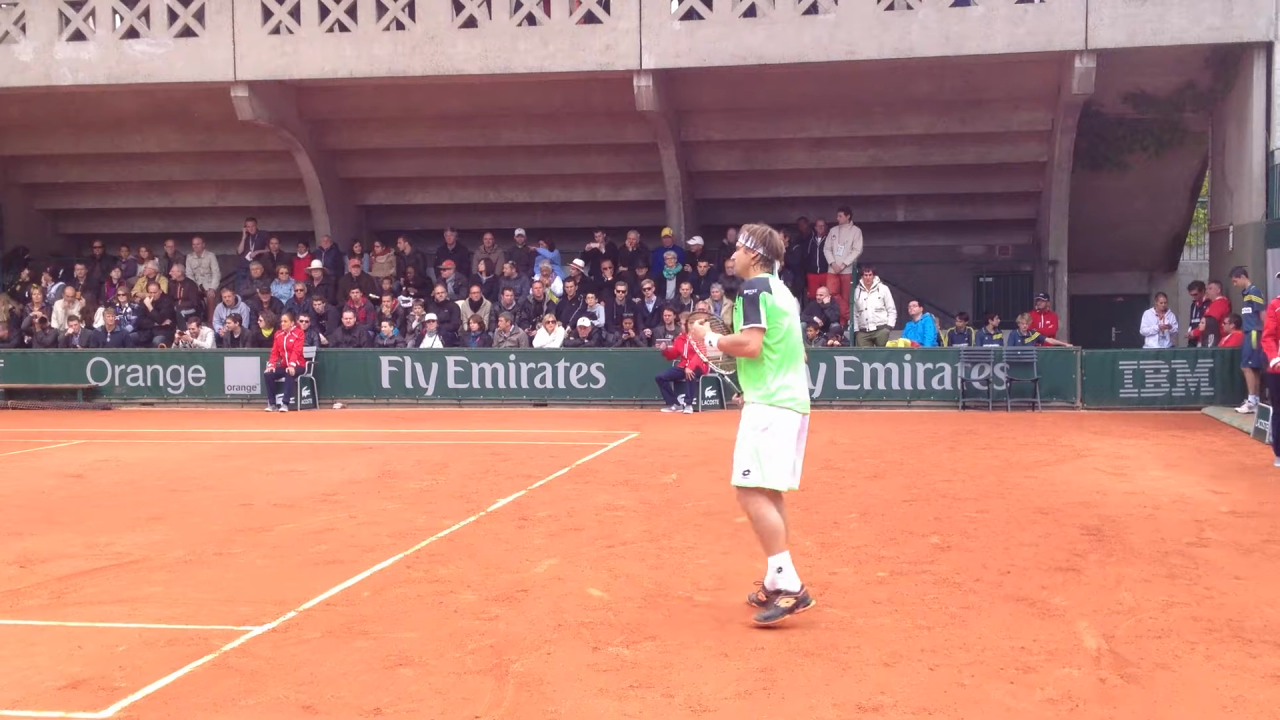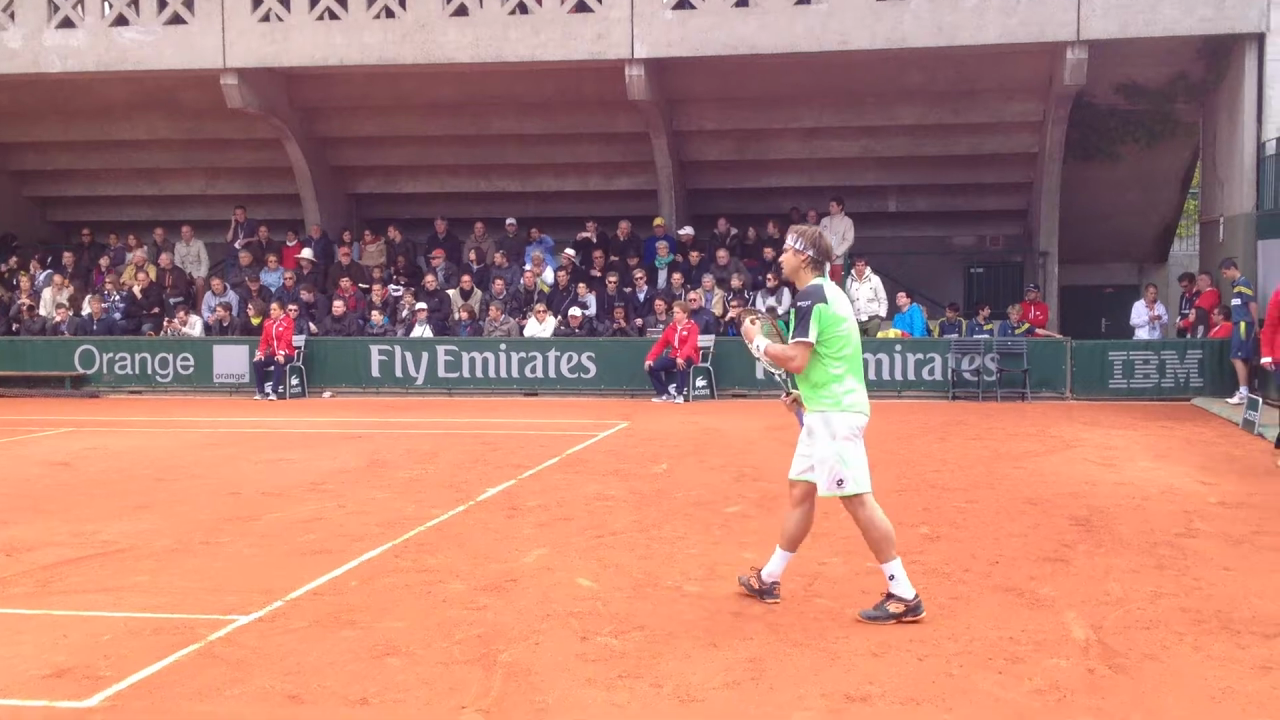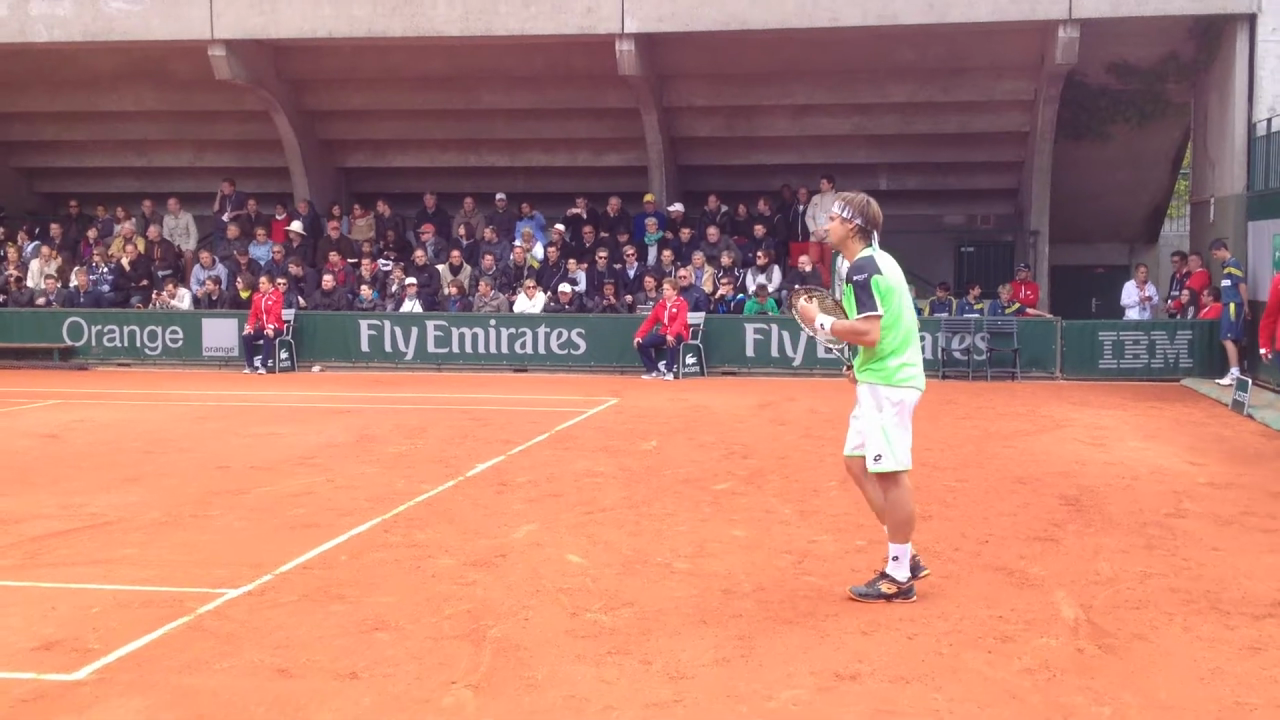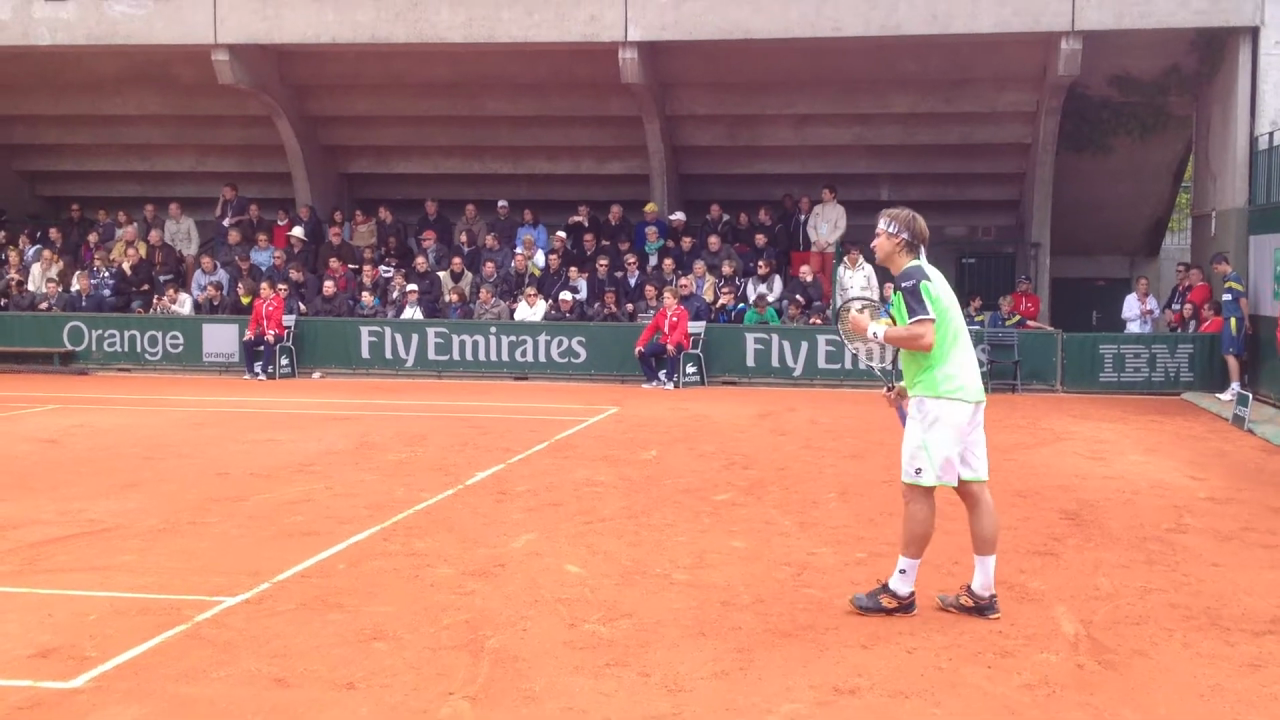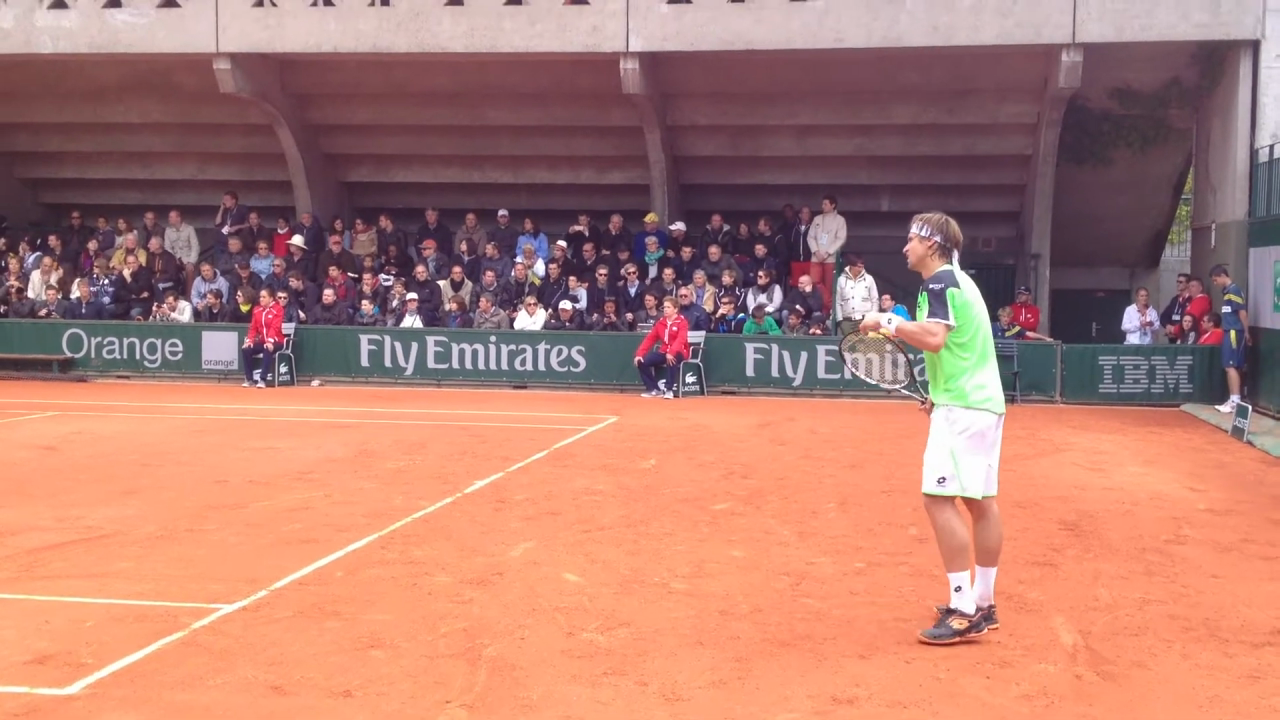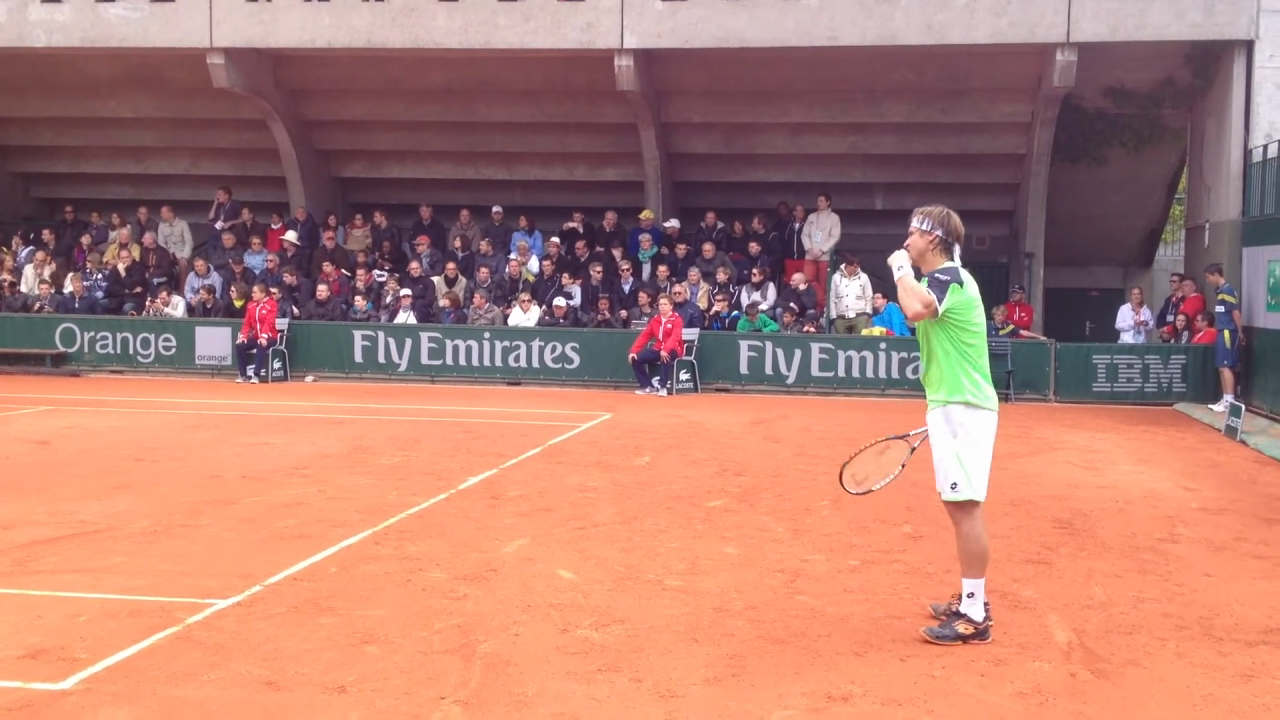
dt=0.3s
person 1, frame 1
left shoulder: (754, 287)
right shoulder: (781, 291)
left elbow: (750, 345)
left wrist: (709, 338)
left hip: (770, 406)
right hip: (794, 404)
left knee: (753, 494)
right knee: (771, 495)
left ankle: (790, 587)
right ankle: (777, 584)
person 1, frame 2
left shoulder: (809, 297)
right shoulder: (827, 292)
left elbow: (795, 359)
left wrist: (758, 342)
right wrist: (804, 393)
left hip: (835, 412)
right hip: (828, 410)
left knee: (856, 500)
right knee: (801, 492)
left ankle: (903, 595)
right ankle: (769, 578)
person 1, frame 3
left shoulder: (862, 268)
right shoulder: (878, 261)
left elbow: (869, 334)
left wrist: (818, 319)
right wrist: (862, 365)
left hip: (886, 384)
right hip: (886, 380)
left knee: (890, 475)
right knee: (859, 464)
left ankle: (897, 575)
right ankle: (906, 559)
person 1, frame 4
left shoulder: (910, 277)
right shoulder: (925, 274)
left elbow: (923, 338)
left wrist: (872, 330)
right wrist: (908, 388)
left hip: (940, 399)
right hip: (965, 392)
left knee: (917, 491)
right knee: (973, 490)
left ankle: (900, 590)
right ankle: (982, 592)
person 1, frame 5
left shoulder: (940, 281)
right shoulder: (957, 280)
left elbow: (932, 338)
left wrist: (886, 321)
right wrist: (939, 396)
left hip: (962, 408)
right hip: (984, 404)
left knee: (940, 501)
right knee: (982, 502)
left ankle: (963, 610)
right ankle: (981, 602)
person 1, frame 6
left shoulder: (948, 278)
right shoulder: (945, 280)
left elbow: (914, 310)
left wrist: (900, 267)
left hip: (962, 409)
right hip: (950, 407)
left knee: (964, 506)
right knee: (959, 506)
left ankle: (974, 616)
right ankle: (972, 599)
